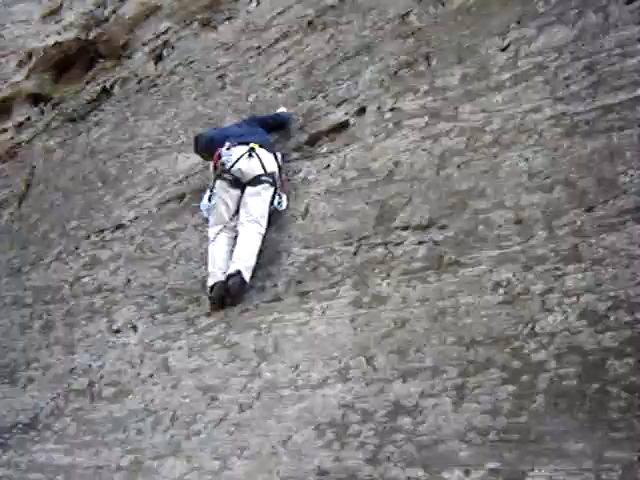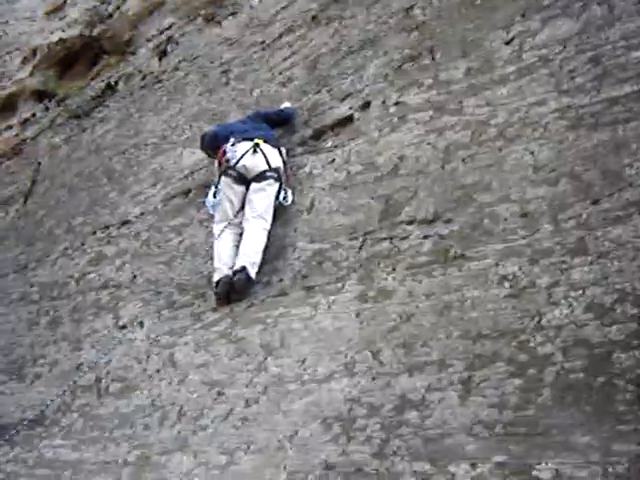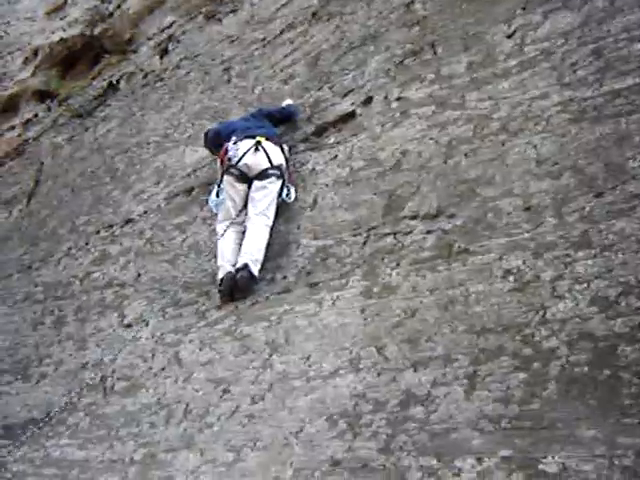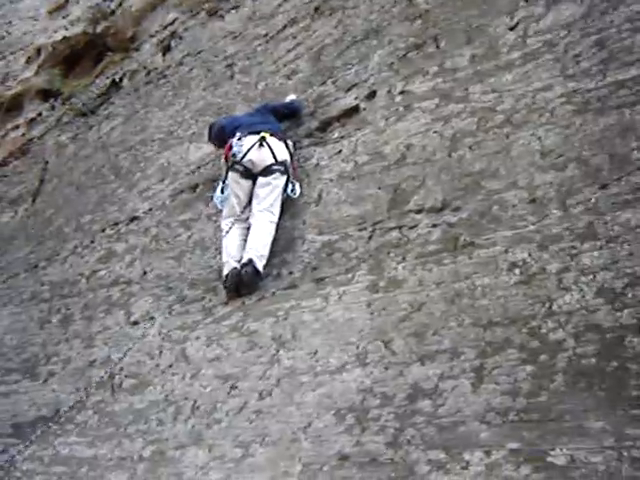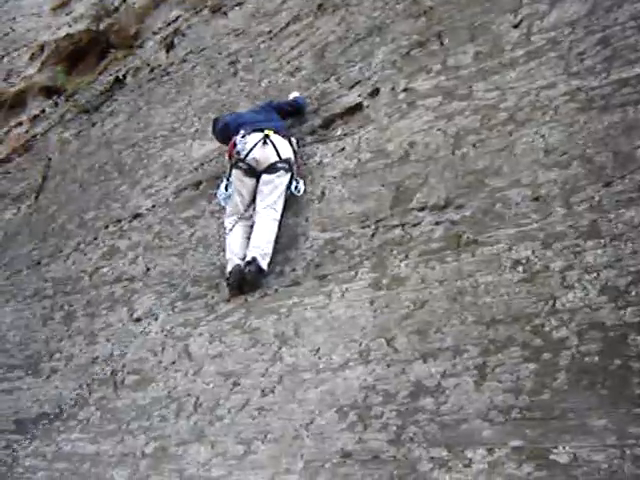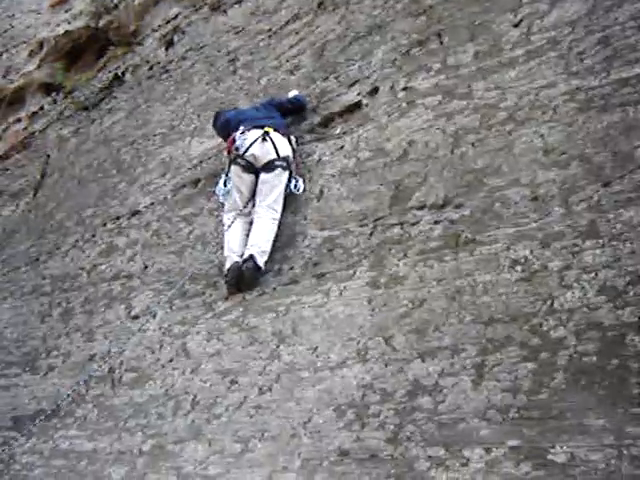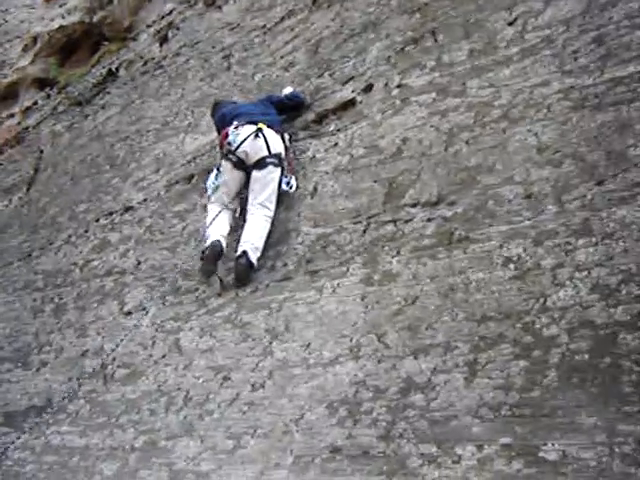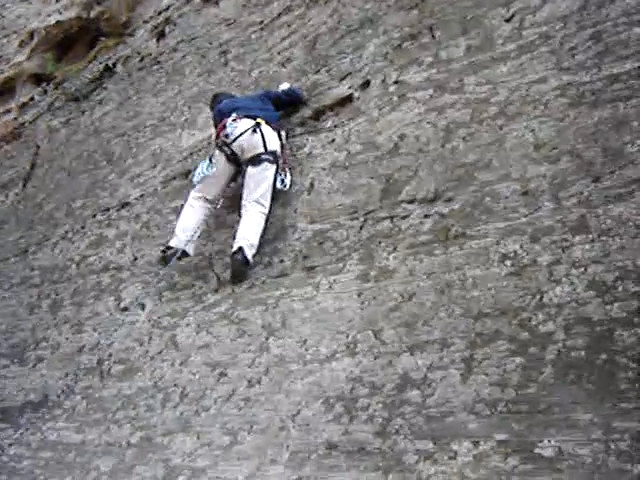
dt=0.2s
person 1, frame 1
left shoulder: (207, 140)
right shoulder: (249, 123)
right elbow: (284, 120)
right wrist: (282, 112)
left hip: (231, 160)
right hip: (264, 162)
left knee: (221, 226)
right knee: (251, 225)
left ankle: (217, 281)
right ankle: (238, 275)
person 1, frame 2
left shoulder: (212, 137)
right shoulder: (254, 119)
right elbow: (288, 116)
right wrist: (286, 107)
left hip: (236, 156)
right hip: (268, 158)
left knee: (226, 222)
right knee: (257, 221)
left ankle: (222, 275)
right ankle: (244, 271)
person 1, frame 3
left shoulder: (215, 134)
right shoulder: (256, 116)
right elbow: (290, 114)
right wrist: (288, 104)
left hip: (238, 155)
right hip: (271, 155)
left knee: (229, 221)
right knee: (259, 218)
left ankle: (226, 273)
right ankle: (247, 269)
person 1, frame 4
left shoulder: (219, 129)
right shoulder: (261, 111)
right elbow: (295, 109)
right wrist: (292, 100)
left hip: (242, 151)
right hip: (275, 151)
left knee: (234, 217)
right knee: (264, 215)
left ankle: (231, 269)
right ankle: (252, 265)
person 1, frame 5
left shoulder: (223, 126)
right shoulder: (265, 109)
right elbow: (299, 106)
right wrist: (295, 97)
left hip: (246, 148)
right hip: (279, 149)
left knee: (237, 215)
right knee: (267, 212)
left ankle: (234, 266)
right ankle: (255, 263)
person 1, frame 6
left shoulder: (223, 121)
right shoulder: (266, 106)
right elbow: (300, 104)
right wrist: (293, 96)
left hip: (245, 144)
right hip: (277, 146)
left knee: (235, 210)
right knee: (267, 211)
left ankle: (232, 264)
right ankle: (253, 260)
person 1, frame 7
left shoulder: (222, 116)
right shoulder: (264, 102)
right elbow: (300, 102)
right wrist: (288, 94)
left hip: (237, 141)
right hip: (270, 142)
left knee: (219, 202)
right knee: (260, 209)
left ankle: (214, 245)
right ankle: (246, 256)
person 1, frame 8
left shoulder: (221, 109)
right shoulder: (261, 97)
right elbow: (298, 97)
right wrist: (284, 90)
left hip: (234, 133)
right hip: (267, 138)
left knee: (203, 195)
right knee: (255, 204)
left ankle: (178, 245)
right ankle: (243, 252)
